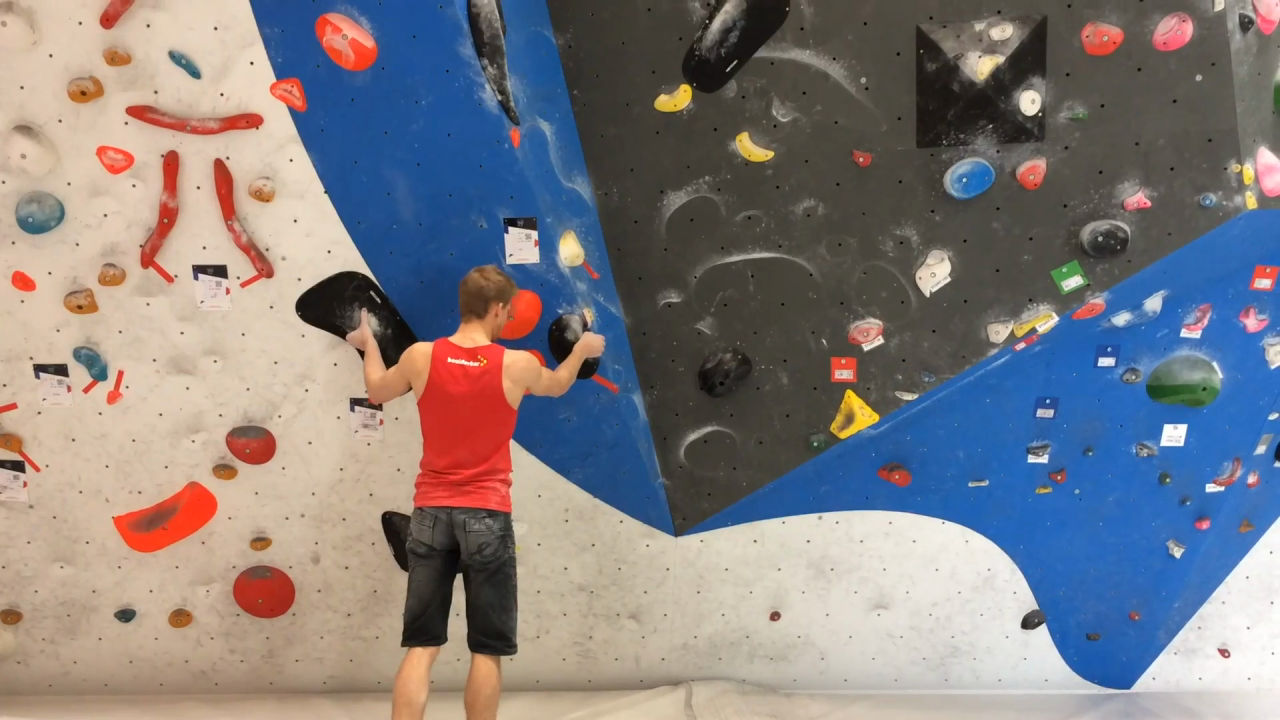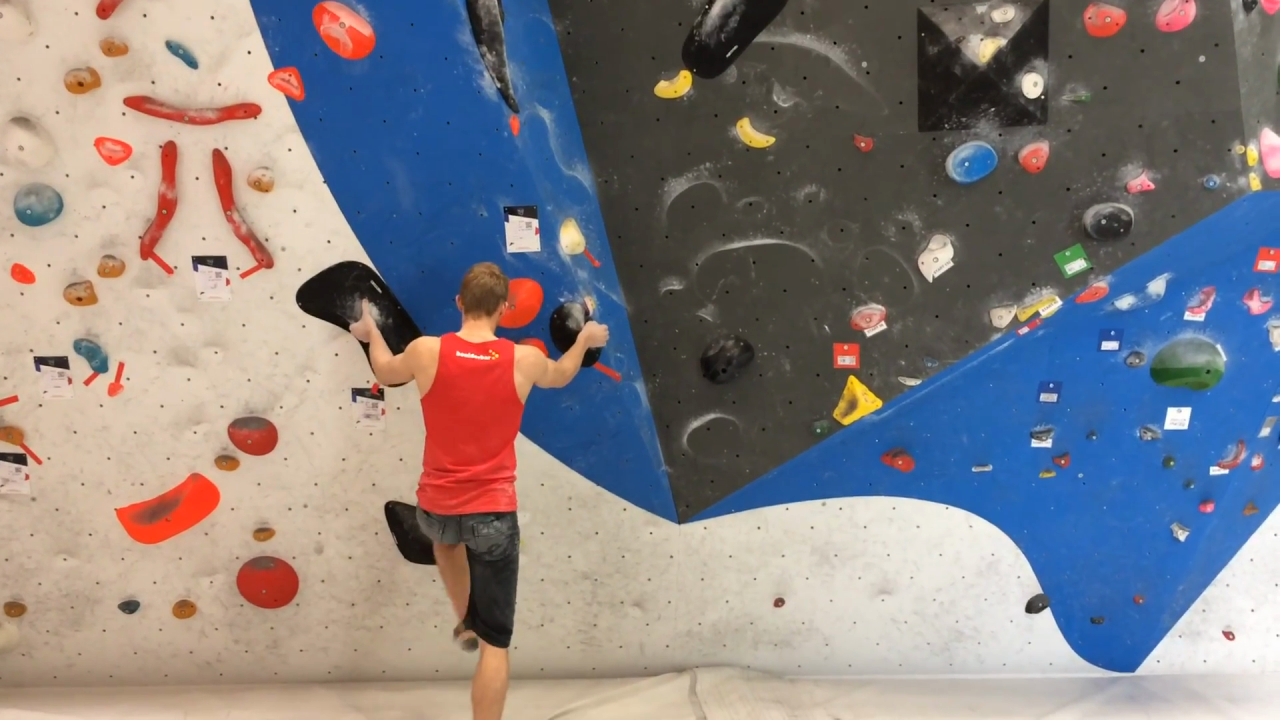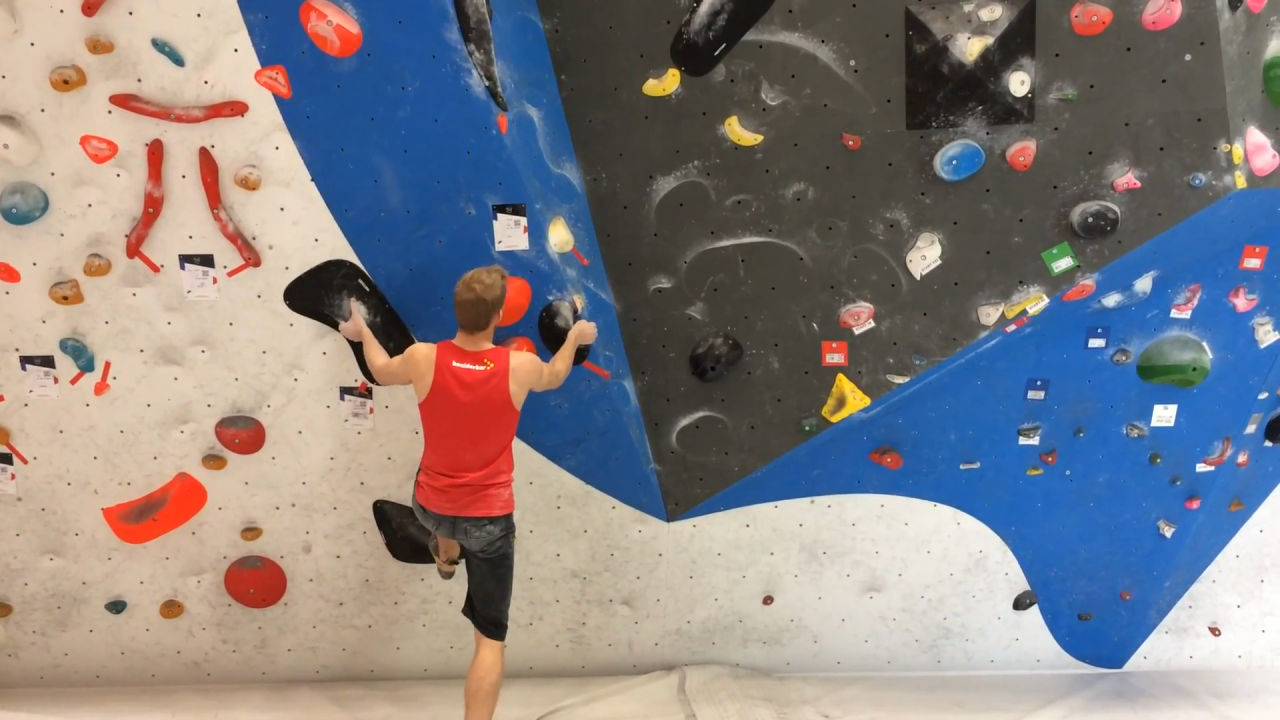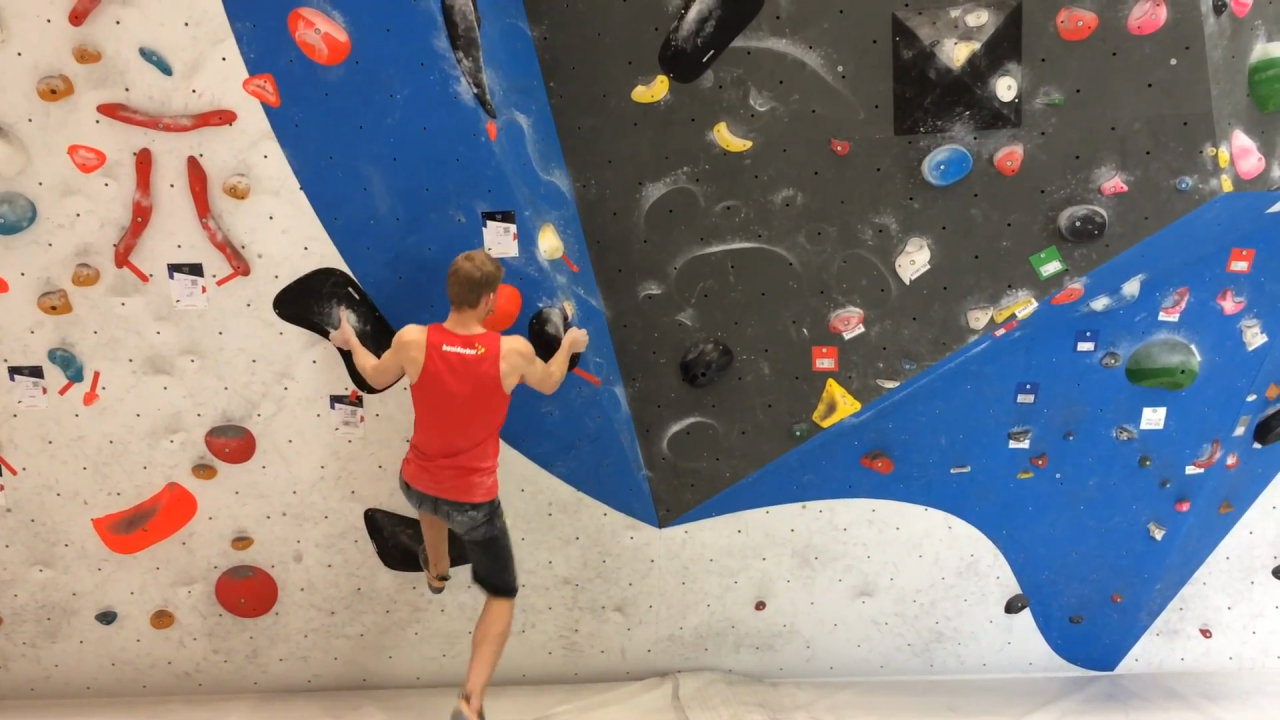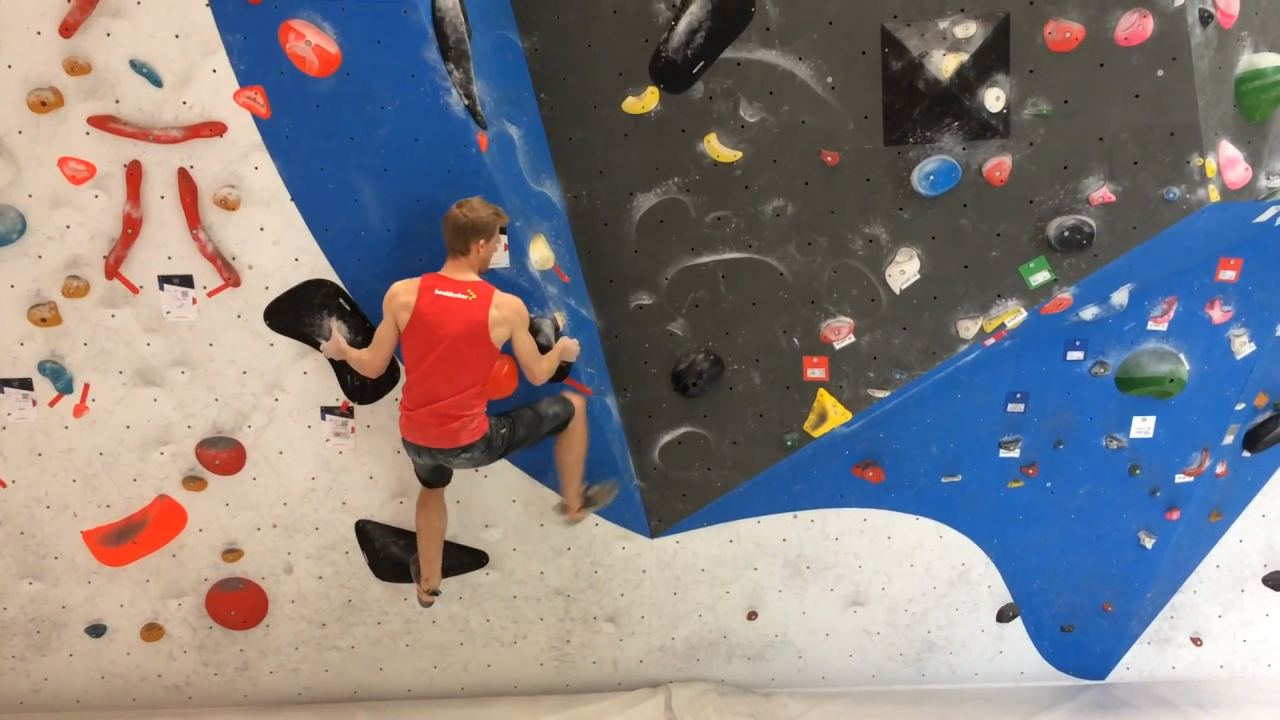
dt=1s
person 1, frame 1
left shoulder: (420, 357)
right shoulder: (517, 365)
left elbow: (377, 390)
right elbow: (557, 384)
left wrist: (367, 343)
right wrist: (582, 350)
left hip: (431, 512)
right hip: (487, 515)
left knee: (420, 645)
right knee: (488, 650)
person 1, frame 2
left shoulder: (426, 351)
right shoulder: (524, 360)
left elbow: (385, 372)
right elbow: (562, 374)
left wrist: (371, 332)
right wrist: (585, 339)
left hip: (436, 507)
right hip: (493, 512)
right knee: (495, 641)
left ankle: (465, 622)
person 1, frame 3
left shoulder: (423, 358)
right shoulder: (520, 367)
left elbow: (382, 371)
right elbow: (555, 376)
left wrist: (362, 332)
right wrist: (576, 337)
left hip: (431, 507)
right hip: (489, 517)
right knee: (490, 638)
left ankle: (447, 555)
person 1, frame 4
left shoulder: (411, 341)
right shoulder: (513, 352)
left elbow: (376, 376)
right elbow: (548, 382)
left wrist: (350, 340)
right wrist: (569, 344)
left hip: (415, 486)
right hip: (474, 500)
right knee: (501, 596)
left ankle: (437, 570)
person 1, frame 5
left shoulder: (402, 294)
right shoulder: (507, 307)
left elbow: (373, 367)
right elbow: (537, 374)
left wrist: (340, 349)
right wrist: (562, 350)
left hip: (415, 437)
right hip: (469, 443)
left knee: (432, 488)
right knee: (572, 407)
left ankle: (428, 584)
right ankle: (575, 503)
